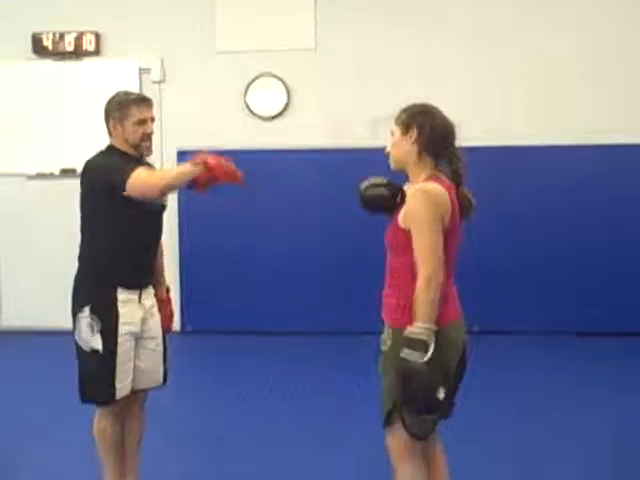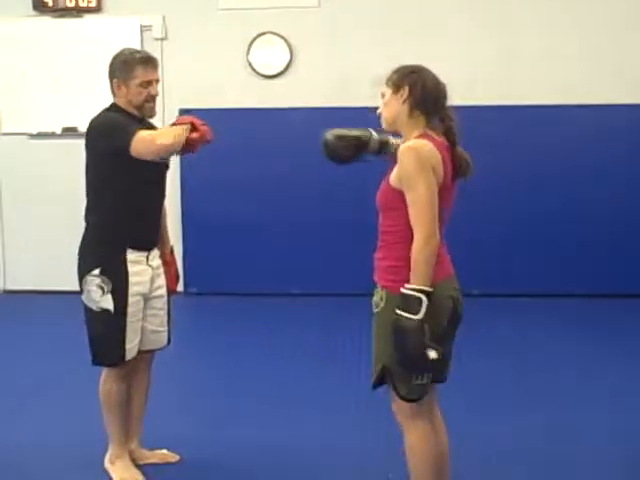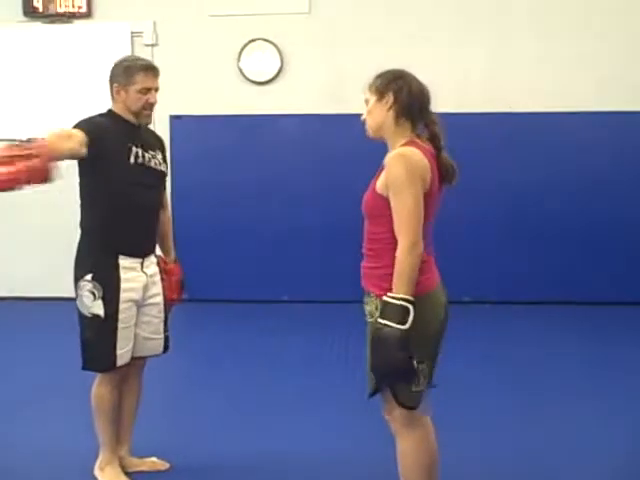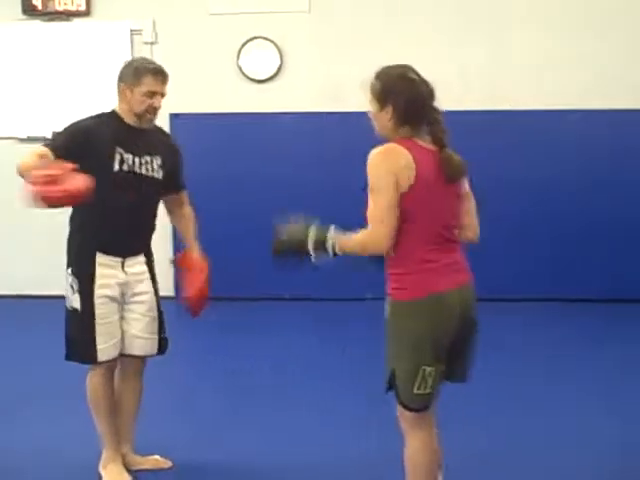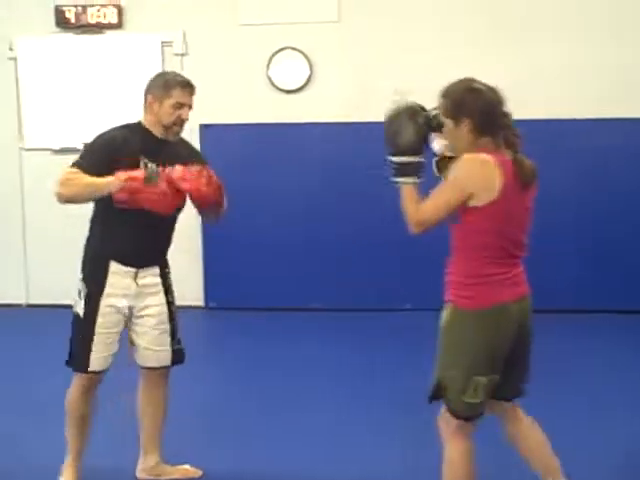
dt=0.4s
person 1, frame 1
left shoulder: (148, 170)
right shoulder: (103, 167)
right elbow: (150, 187)
left wrist: (161, 289)
right wrist: (195, 168)
left hip: (144, 298)
right hip: (106, 302)
left knee: (137, 396)
right knee: (111, 402)
person 1, frame 2
left shoulder: (151, 130)
right shoulder: (106, 125)
right elbow: (157, 148)
left wrist: (166, 249)
right wrist: (184, 130)
left hip: (148, 258)
right hip: (111, 261)
left knee: (143, 355)
right knee: (117, 361)
left ankle: (133, 445)
person 1, frame 3
left shoulder: (153, 141)
right shoulder: (101, 130)
left wrist: (169, 259)
left hip: (145, 266)
right hip: (106, 267)
left knee: (137, 363)
right knee: (110, 368)
person 1, frame 4
left shoulder: (164, 145)
right shoulder: (90, 132)
left elbow: (177, 204)
right elbow: (28, 163)
left wrist: (193, 255)
right wrist: (47, 171)
left hip: (137, 263)
right hip: (93, 263)
left knee: (136, 359)
right knee: (100, 361)
person 1, frame 5
left shoulder: (186, 154)
right shoulder: (114, 143)
left elbow: (211, 208)
right elbow: (64, 188)
left wrist: (207, 197)
right wrist: (117, 183)
left hip: (153, 275)
right hip: (107, 273)
left knee: (157, 368)
right knee: (87, 373)
person 2, frame 1
left shoulder: (424, 194)
right shoulder: (438, 188)
left elbow: (430, 276)
left wrist: (418, 348)
right wrist: (399, 202)
left hip: (417, 331)
right hip: (439, 327)
left knee: (403, 447)
right knee: (422, 440)
person 2, frame 2
left shoulder: (416, 153)
right shoulder: (430, 145)
left elbow: (426, 237)
left wrist: (414, 309)
right wrist: (373, 142)
left hip: (410, 293)
right hip: (427, 289)
left knee: (409, 409)
right knee: (421, 403)
person 2, frame 3
left shoulder: (402, 160)
right shoulder: (422, 154)
left elbow: (410, 246)
right elbow: (442, 178)
left wrist: (395, 317)
left hip: (402, 301)
right hip: (420, 296)
left knee: (403, 416)
right knee: (412, 411)
person 2, frame 4
left shoulder: (386, 158)
right shoulder: (449, 159)
left elbow: (379, 241)
right elbow: (470, 231)
left wrist: (316, 240)
left hip: (418, 301)
right hip: (459, 292)
left knee: (414, 416)
right knee: (419, 404)
person 2, frame 5
left shoulder: (474, 167)
right shoulder: (513, 166)
left elbow: (417, 222)
left wrist: (405, 161)
right wrist: (447, 155)
left hip: (475, 312)
right hip: (513, 304)
left knee: (453, 426)
right knee: (508, 409)
